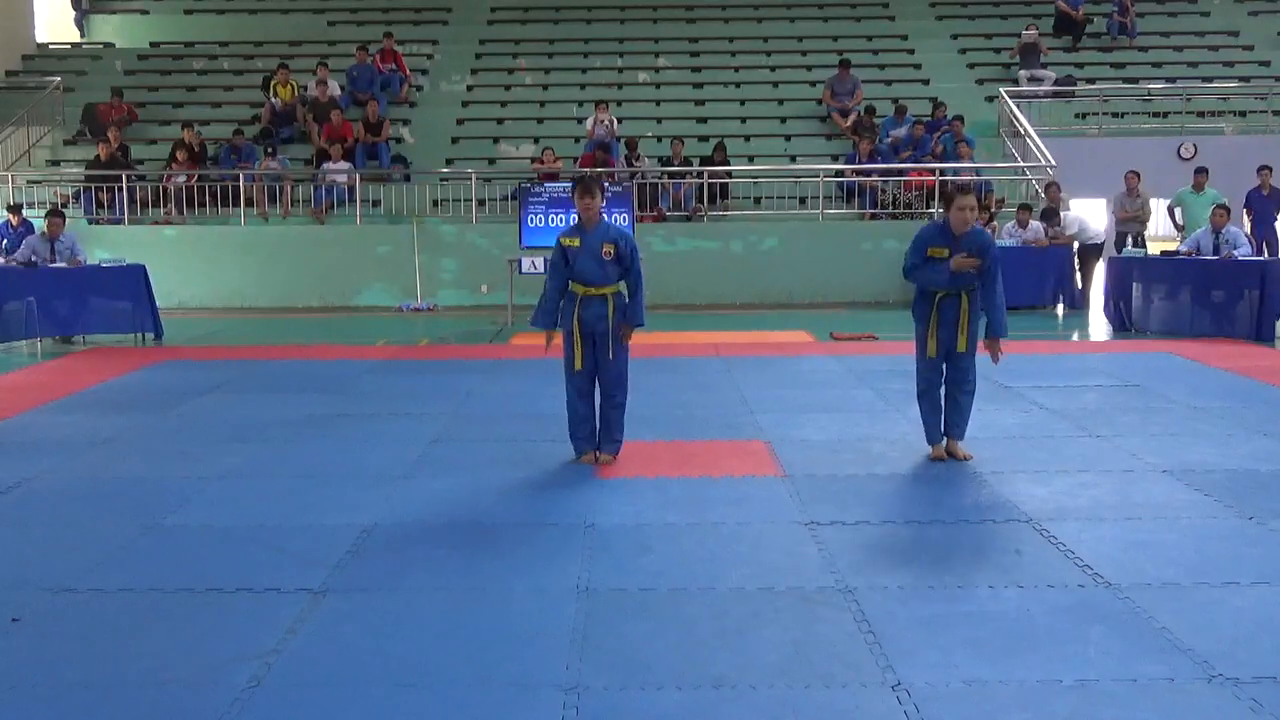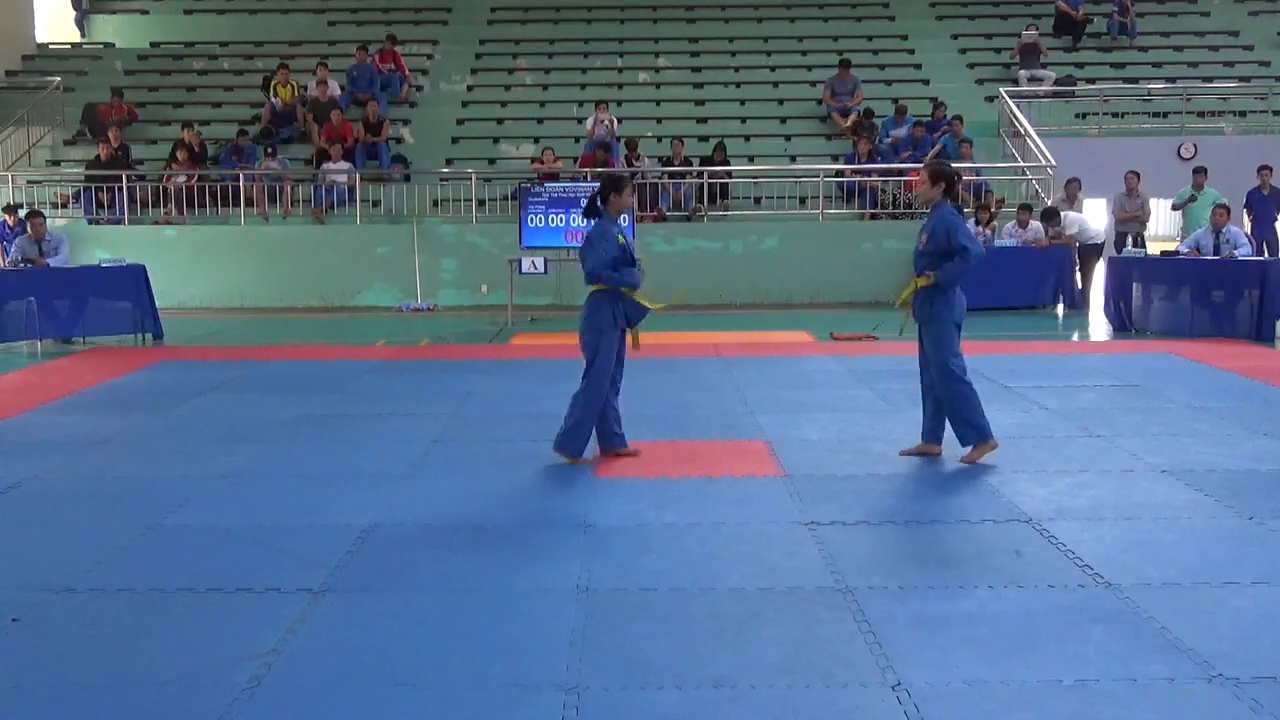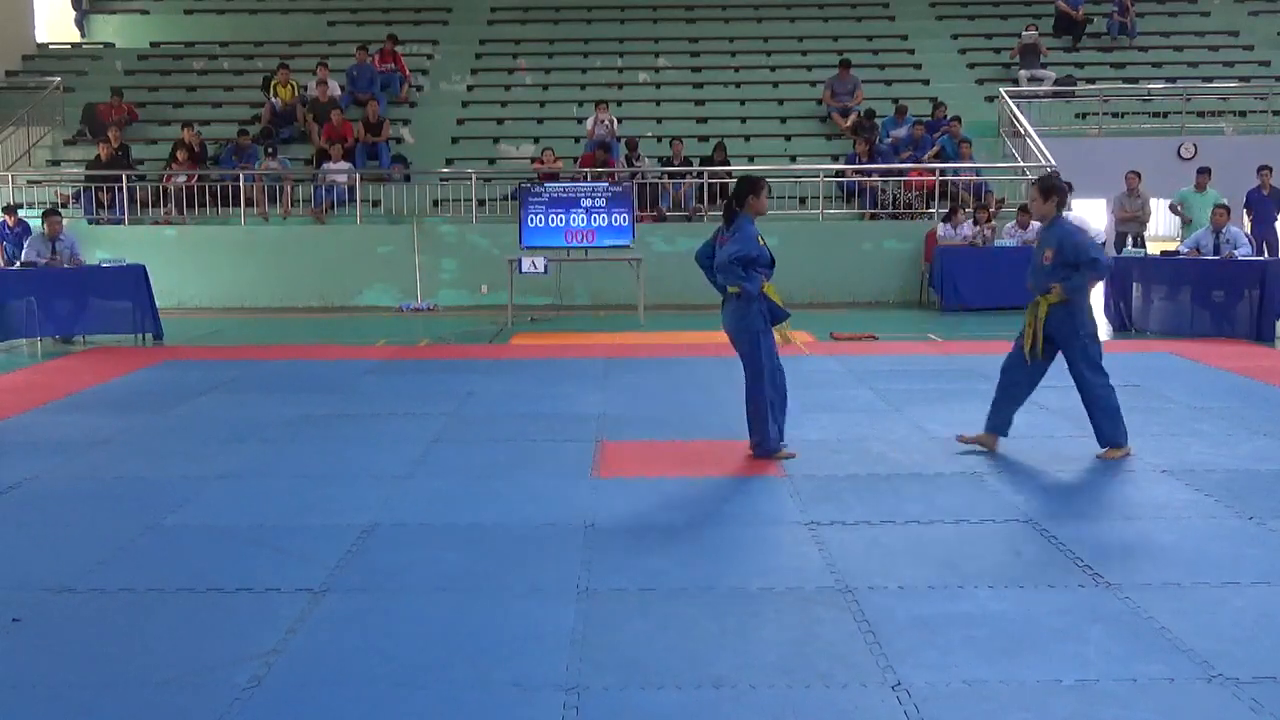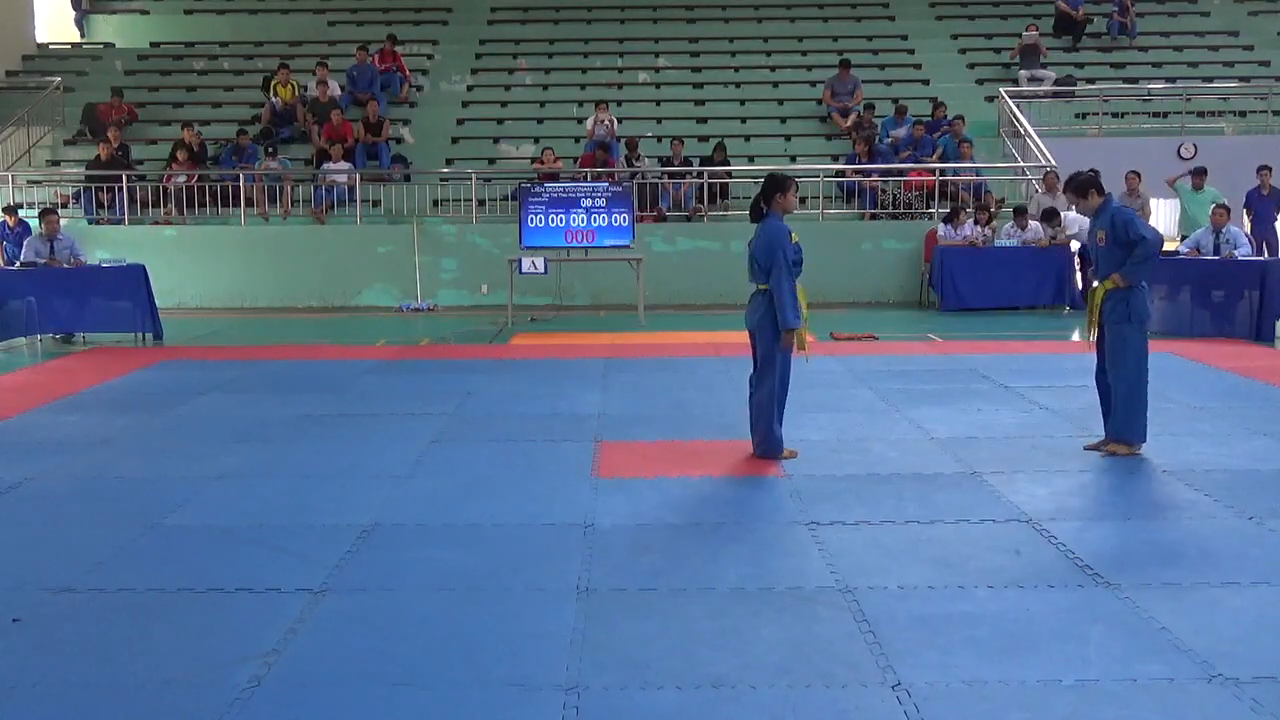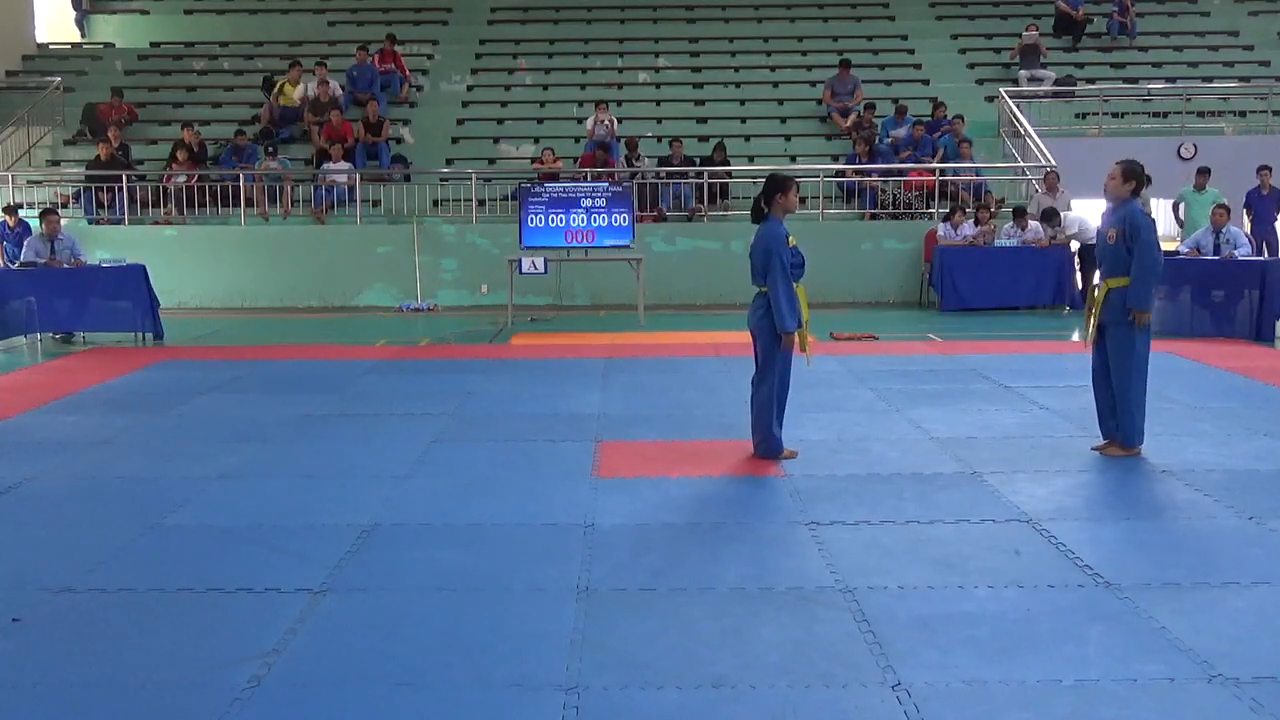
dt=1s
person 1, frame 1
left shoulder: (985, 242)
right shoulder: (929, 234)
left elbow: (992, 288)
right elbow: (911, 271)
left wrist: (993, 333)
right wrist: (948, 268)
left hip: (965, 310)
right hip: (931, 309)
left knee: (962, 376)
right knee: (929, 376)
left ankle: (954, 440)
right ankle: (936, 441)
person 1, frame 2
left shoulder: (946, 219)
right shoulder: (936, 217)
left elbow: (971, 253)
left wrist: (940, 276)
right wrist: (924, 272)
left hip: (940, 304)
right hip: (930, 304)
left knee: (949, 373)
right knee: (931, 376)
left ankle: (982, 438)
right ankle: (932, 440)
person 1, frame 3
left shoulder: (1070, 234)
right shoulder: (1046, 232)
left elbow: (1101, 264)
left wrist: (1066, 289)
right wrist: (1036, 286)
left hip: (1071, 317)
right hip: (1044, 314)
left knee: (1092, 379)
right knee: (1014, 371)
left ankle: (1117, 442)
right ankle: (992, 433)
person 1, frame 4
left shoulder: (1120, 215)
right shoulder: (1098, 220)
left elbow: (1152, 241)
left wrist: (1127, 276)
right wrist: (1100, 276)
left hip: (1126, 304)
right hip: (1109, 303)
left knee: (1126, 371)
right knee: (1106, 372)
left ankle: (1129, 438)
right ankle: (1114, 434)
person 1, frame 5
left shoulder: (1136, 217)
right shoulder: (1110, 214)
left elbow: (1148, 264)
left wrist: (1141, 305)
right wrist: (1099, 300)
left hip: (1127, 306)
right hip: (1109, 303)
left knee: (1126, 374)
right knee: (1103, 372)
left ankle: (1130, 441)
right ankle: (1114, 435)
person 2, frame 1
left shoulder: (620, 237)
right shoulder: (565, 238)
left elbow: (634, 280)
right elbow: (554, 282)
left wrist: (632, 319)
right wrist: (548, 322)
left hip: (611, 315)
right hip: (577, 316)
left knee: (614, 383)
right knee: (579, 383)
left ankle: (609, 446)
right ankle: (584, 446)
person 2, frame 2
left shoulder: (613, 228)
right shoulder: (604, 231)
right elbow: (598, 269)
left wrist: (634, 276)
right wrist: (632, 280)
left hip: (612, 313)
right hip: (604, 312)
left knee: (609, 381)
right knee: (597, 381)
left ankle: (612, 442)
right ankle: (569, 445)
person 2, frame 3
left shoulder: (730, 228)
right shoulder: (747, 233)
left elbow: (702, 257)
right elbow: (724, 263)
left wrist: (724, 284)
right wrist: (749, 284)
left hip: (739, 310)
right hip: (751, 312)
left knee: (768, 375)
right knee: (764, 378)
left ankle: (768, 439)
right ankle: (766, 445)
person 2, frame 4
left shoulder: (765, 228)
right shoulder: (780, 232)
right elbow: (782, 281)
right wrist: (789, 325)
left hip: (760, 309)
right hip: (773, 313)
left knee: (763, 378)
right knee: (773, 379)
left ankle: (764, 441)
right ankle: (769, 445)
person 2, frame 5
left shoulder: (768, 229)
right shoulder: (776, 234)
right elbow: (779, 284)
right wrist: (786, 327)
left hip: (766, 312)
right hip: (774, 315)
left knee: (767, 379)
right knee: (773, 380)
left ankle: (766, 442)
right ankle: (769, 445)
